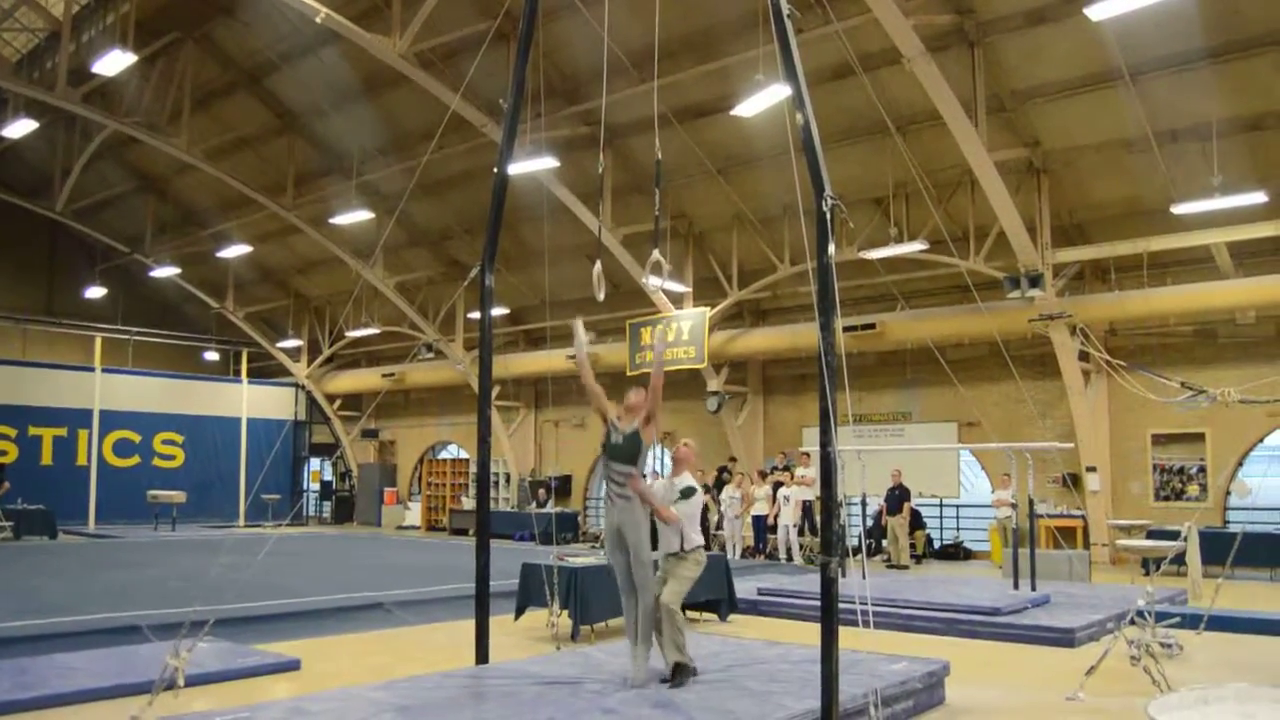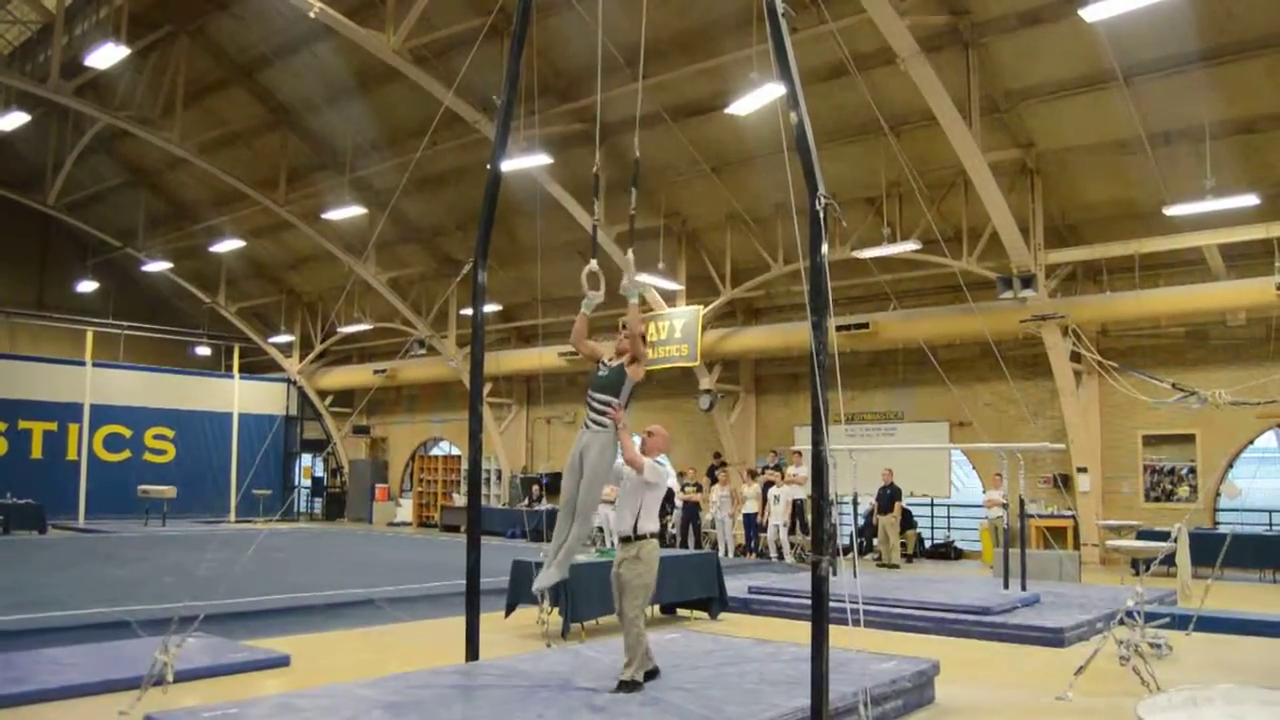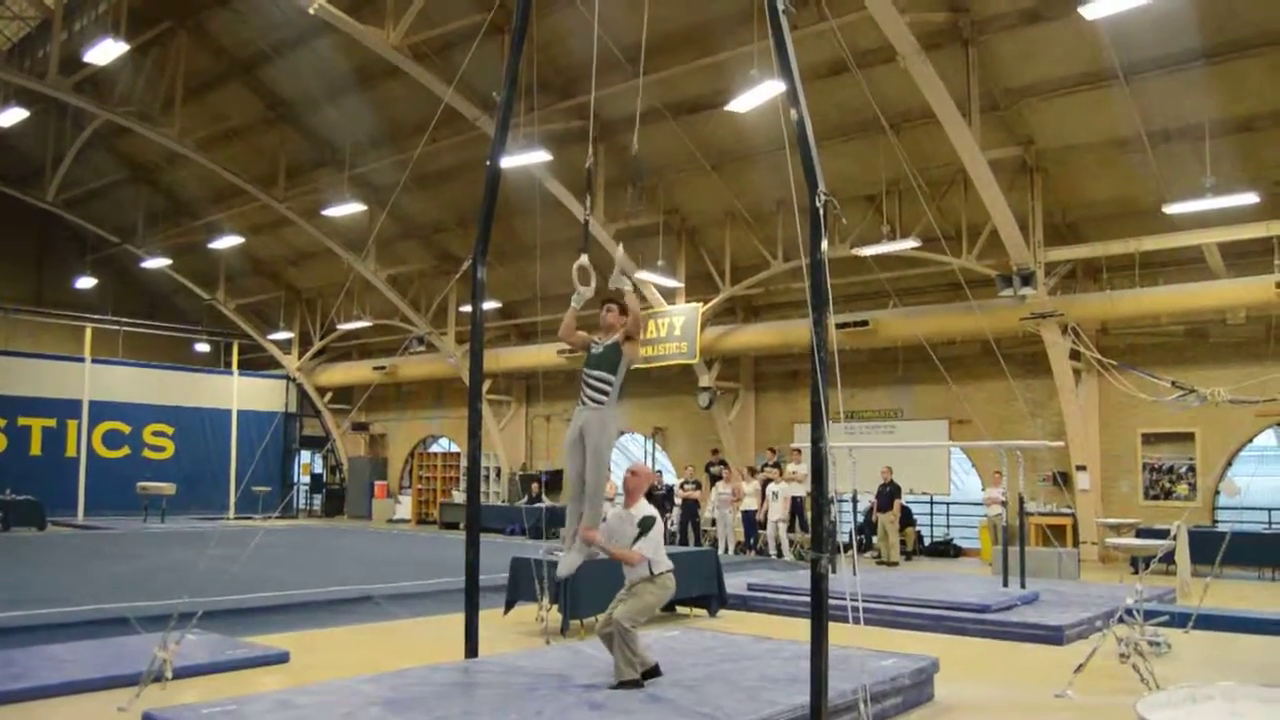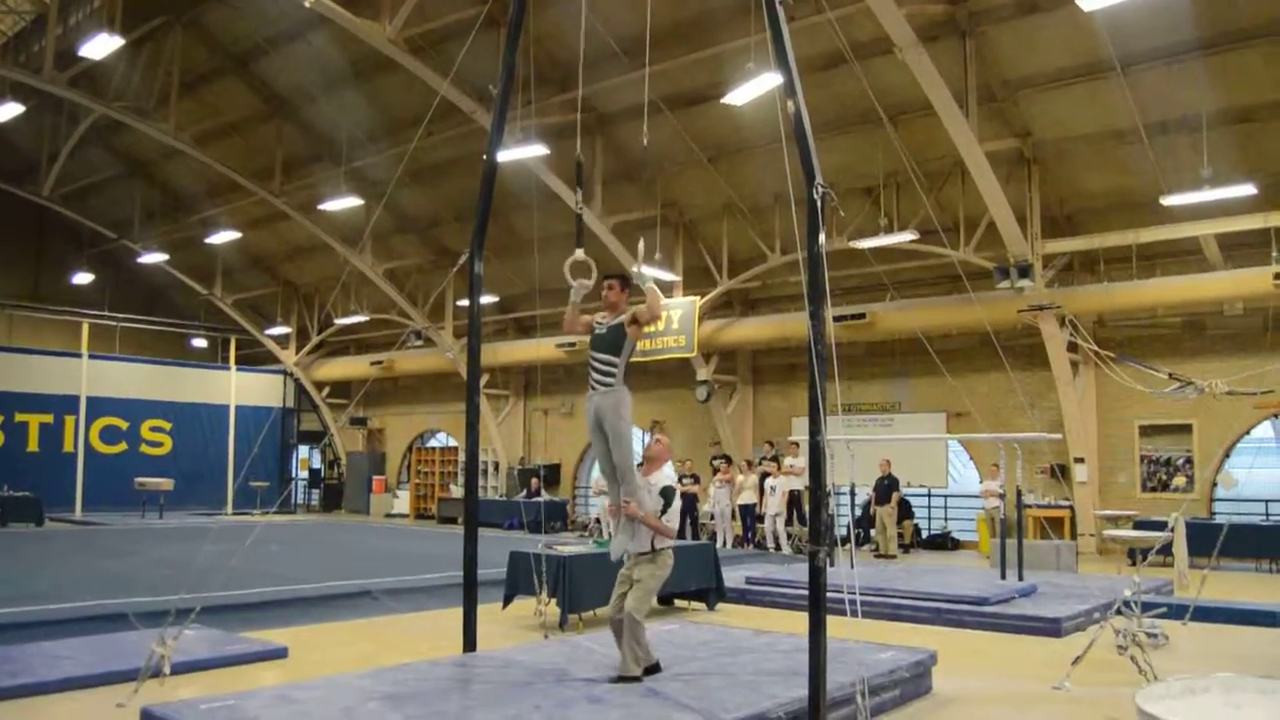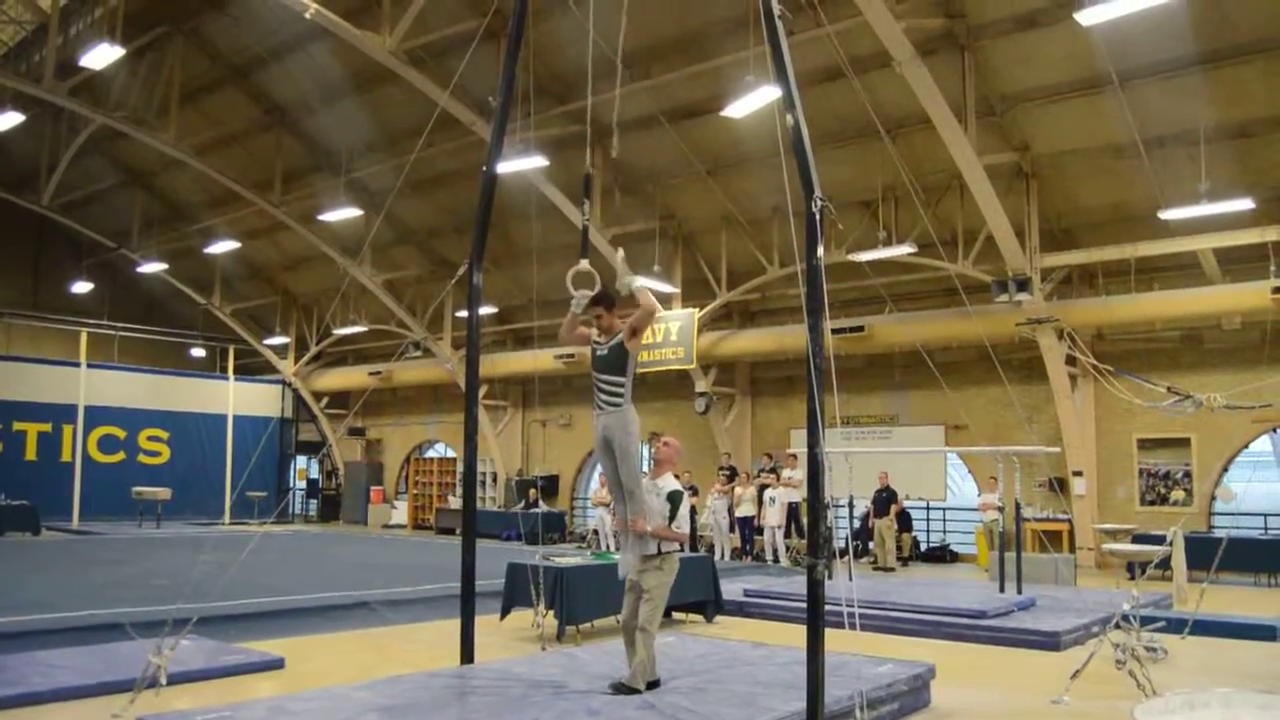
dt=0.7s
person 1, frame 1
left shoulder: (647, 422)
right shoulder: (611, 417)
left elbow: (656, 384)
right elbow: (589, 384)
left wrist: (658, 350)
right wrist: (581, 350)
left hip: (634, 511)
right hip: (612, 511)
left knee: (642, 583)
right knee: (625, 585)
left ankle: (644, 648)
right ankle: (636, 647)
person 1, frame 2
left shoulder: (635, 362)
right shoulder: (602, 357)
left elbow: (636, 332)
right elbow: (576, 340)
left wrist: (633, 297)
right wrist: (587, 306)
left hip: (604, 439)
right hip: (584, 436)
left knee: (585, 508)
right knee: (567, 505)
left ankle: (560, 565)
right ankle: (550, 562)
person 1, frame 3
left shoulder: (628, 338)
right shoulder: (591, 340)
left elbow: (636, 314)
right elbow: (564, 334)
left wrist: (624, 285)
right wrist: (577, 301)
left hip: (602, 417)
right hip: (579, 415)
left knee: (594, 485)
right knee: (574, 485)
left ankle: (582, 545)
right ankle: (570, 544)
person 1, frame 4
left shoulder: (632, 316)
right shoulder: (596, 319)
left elbow: (655, 313)
right elbow: (568, 327)
left wrist: (646, 282)
right wrist: (576, 297)
left hip: (614, 398)
right hip: (592, 399)
left knee: (623, 465)
right knee: (606, 469)
left ankle: (628, 524)
right ankle: (619, 522)
person 1, frame 5
left shoulder: (631, 331)
right shoulder: (593, 336)
left elbow: (649, 311)
right elbow: (564, 336)
left wrist: (630, 283)
right wrist: (576, 306)
left hip: (622, 418)
right hip: (600, 419)
left knee: (630, 483)
right knee: (615, 487)
left ankle: (635, 543)
right ankle: (625, 542)
person 2, frame 1
left shoulder: (691, 489)
right shoulder: (660, 486)
left elbow: (671, 517)
left hip: (690, 557)
right hip: (667, 558)
left knee: (668, 602)
right knee: (657, 611)
left ankle: (679, 664)
right ankle: (681, 663)
person 2, frame 2
left shoulder: (657, 472)
right shoulder: (628, 472)
left elbow: (630, 457)
left wrist: (621, 425)
left hip: (642, 548)
right hip: (624, 547)
left knee: (633, 614)
right knee: (625, 614)
left ankle: (633, 676)
right ankle: (646, 666)
person 2, frame 3
left shoulder: (648, 517)
right shoulder: (616, 515)
left elbow: (634, 559)
right elbow: (598, 544)
left wrist: (599, 542)
right wrist: (583, 537)
left hip: (657, 583)
right hip: (634, 583)
left knee: (623, 619)
right knee: (605, 626)
left ankle: (630, 676)
right ankle: (646, 666)
person 2, frame 4
left shoulder: (666, 487)
left elbow: (670, 531)
right elbow: (625, 519)
left wrist: (639, 515)
right wrist: (617, 512)
left hip: (656, 559)
right hip: (632, 558)
left knee: (632, 611)
right knee: (615, 613)
left ankle: (631, 671)
right ankle: (647, 662)
person 2, frame 5
left shoulder: (674, 491)
right shoulder: (641, 484)
left elbow: (681, 534)
left wrist: (647, 530)
right wrist: (624, 524)
left hip: (661, 563)
right hip: (638, 560)
left knee: (646, 622)
right knee: (628, 621)
left ankle: (635, 681)
right ankle: (648, 676)
